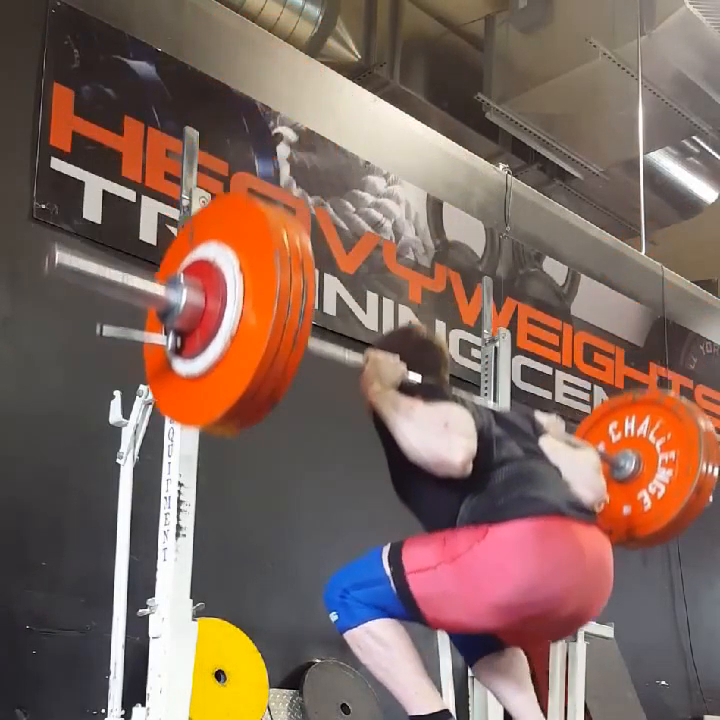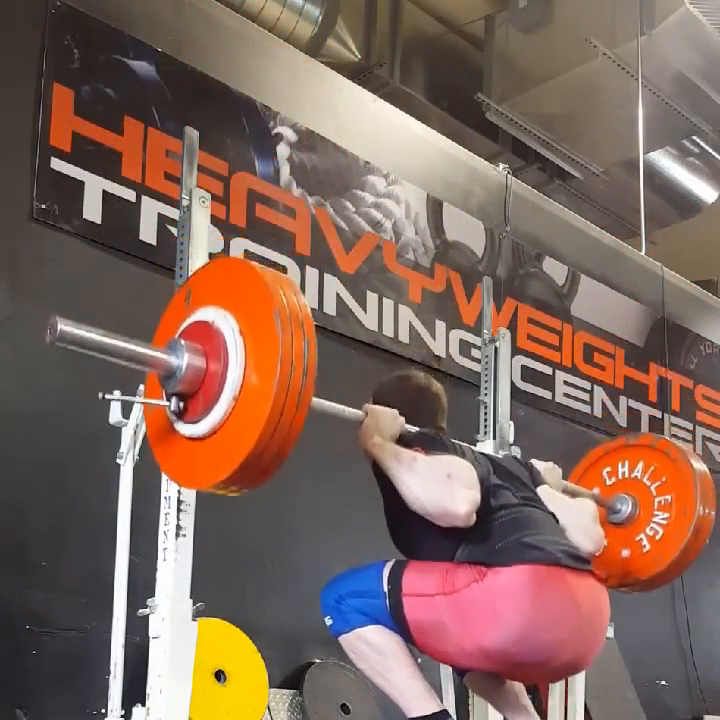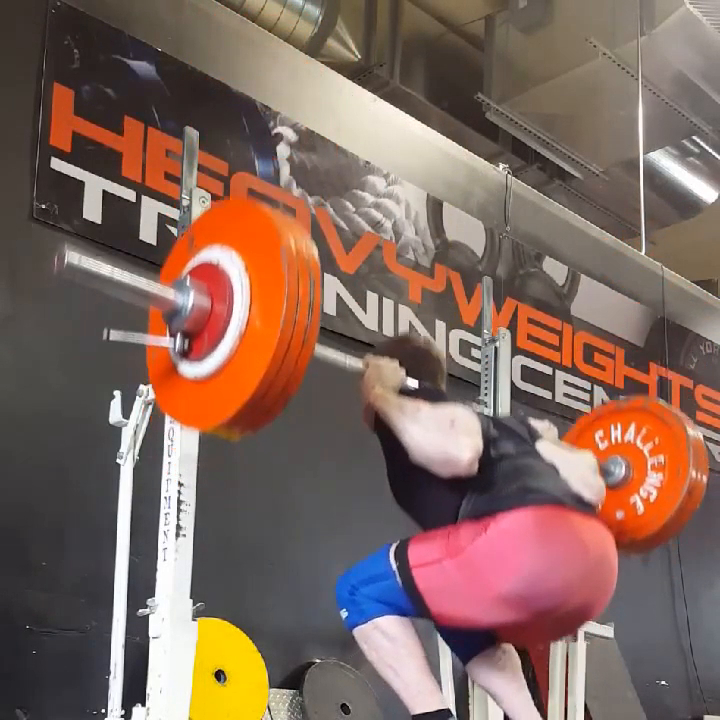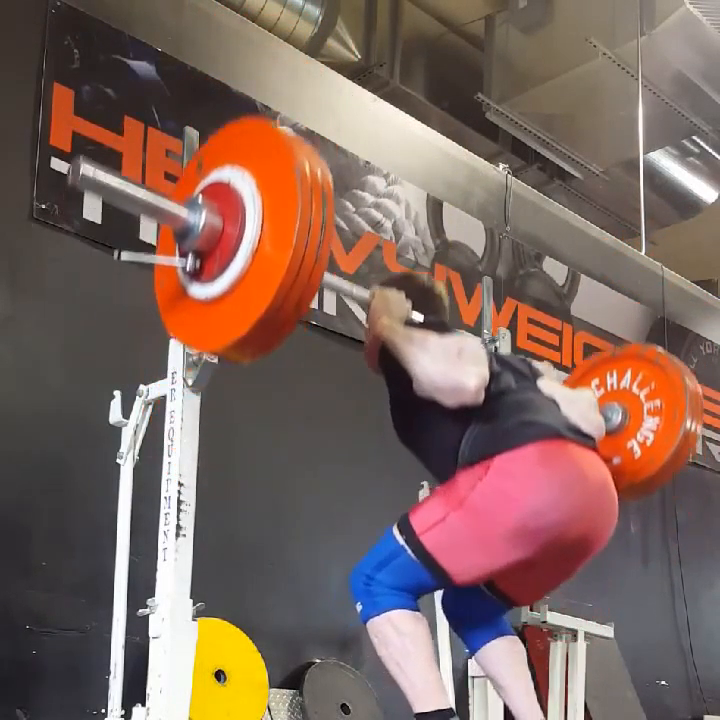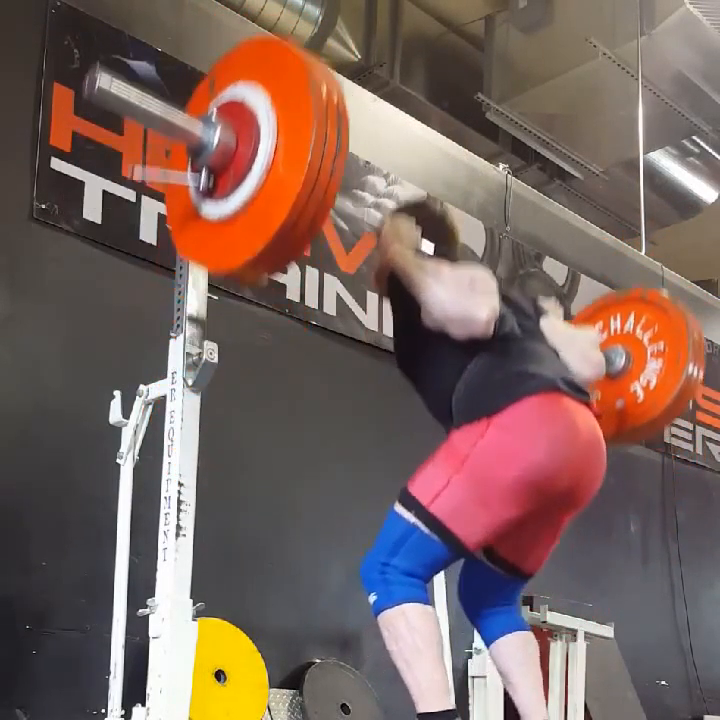
dt=0.3s
person 1, frame 1
left shoulder: (411, 407)
right shoulder: (502, 417)
left elbow: (453, 453)
right elbow: (591, 488)
left wrist: (380, 392)
right wrist: (551, 442)
left hip: (529, 553)
right hip: (591, 570)
left knee: (349, 594)
right knee: (469, 618)
person 1, frame 2
left shoulder: (412, 454)
right shoulder: (502, 463)
left elbow: (457, 504)
right elbow: (590, 538)
left wrist: (380, 443)
right wrist: (547, 488)
left hip: (527, 603)
right hip: (587, 617)
left knee: (344, 600)
right knee: (460, 632)
person 1, frame 3
left shoulder: (411, 409)
right shoulder: (488, 420)
left elbow: (459, 454)
right elbow: (591, 485)
left wrist: (384, 396)
right wrist: (546, 444)
left hip: (531, 541)
right hip: (593, 568)
left knee: (361, 592)
right knee: (463, 621)
person 1, frame 4
left shoulder: (418, 344)
right shoulder: (503, 359)
left elbow: (464, 382)
right elbow: (591, 420)
left wrist: (390, 327)
right wrist: (547, 387)
left hip: (533, 478)
right hip: (596, 495)
left knee: (378, 583)
right knee: (471, 606)
person 1, frame 5
left shoulder: (420, 276)
right shoulder: (505, 292)
left elbow: (476, 316)
right elbow: (587, 364)
left wrist: (401, 259)
right wrist: (554, 323)
left hip: (516, 426)
right hip: (579, 443)
left knee: (390, 570)
right knee: (490, 599)
